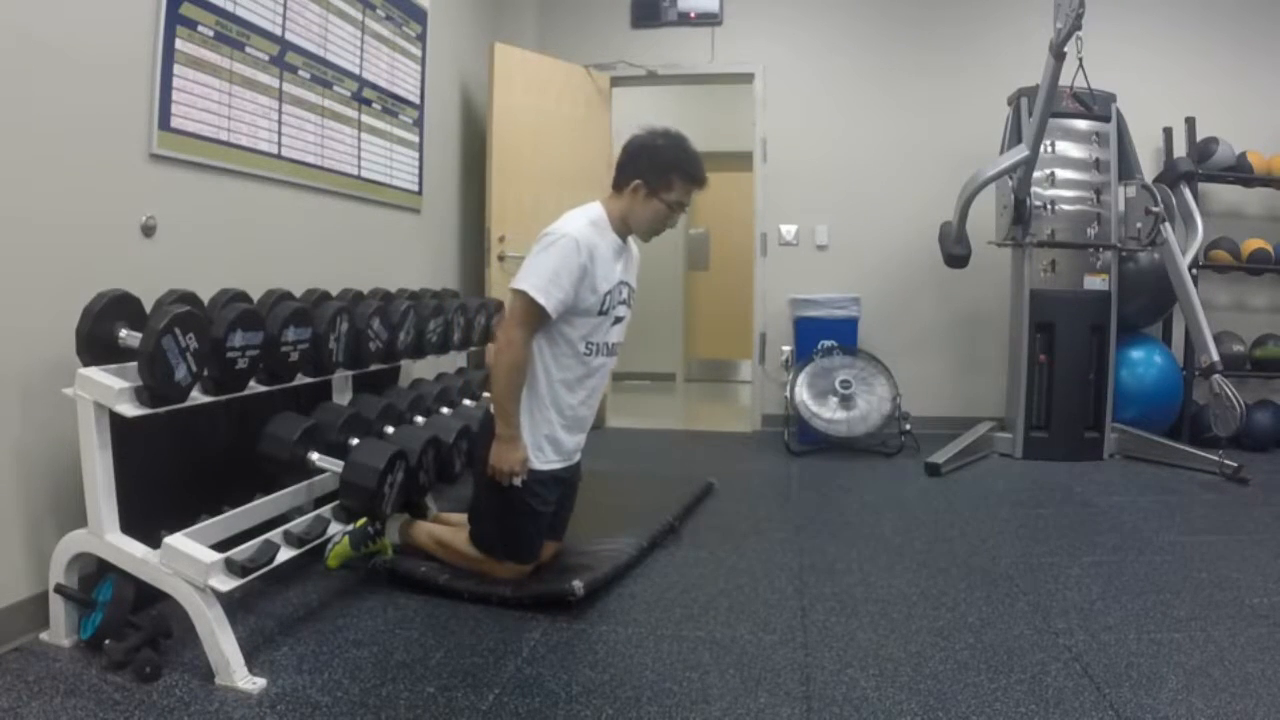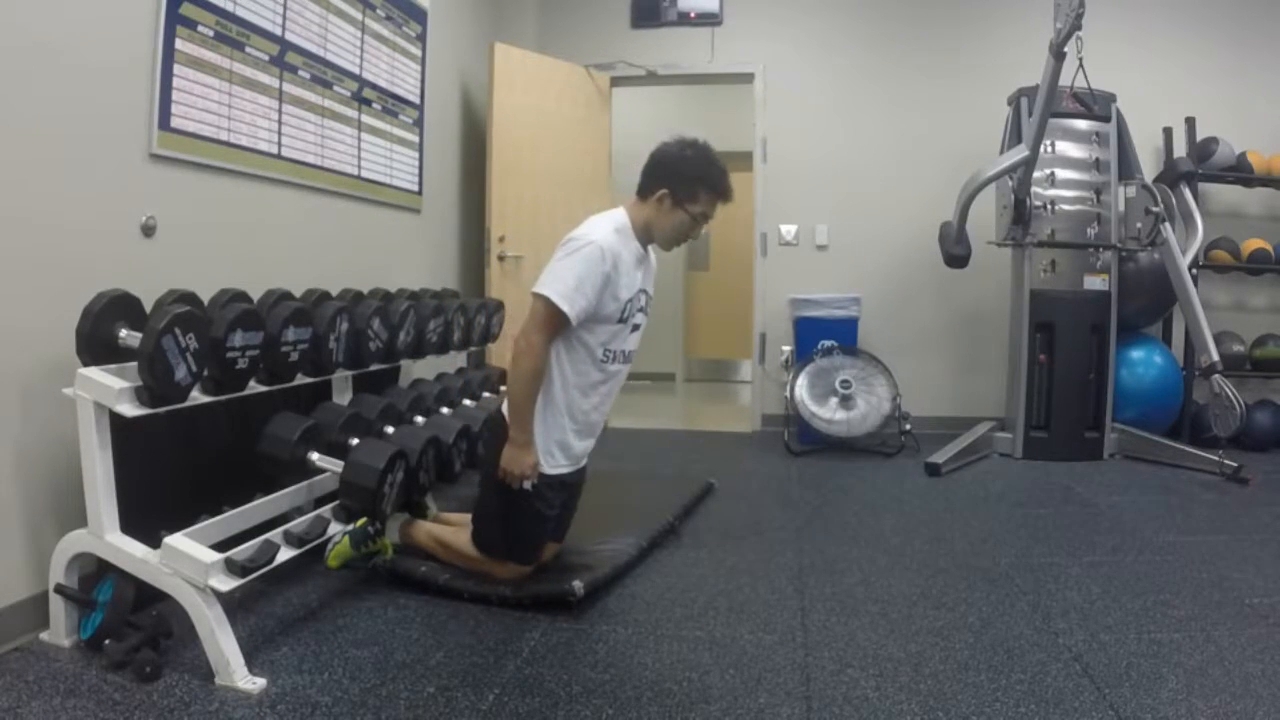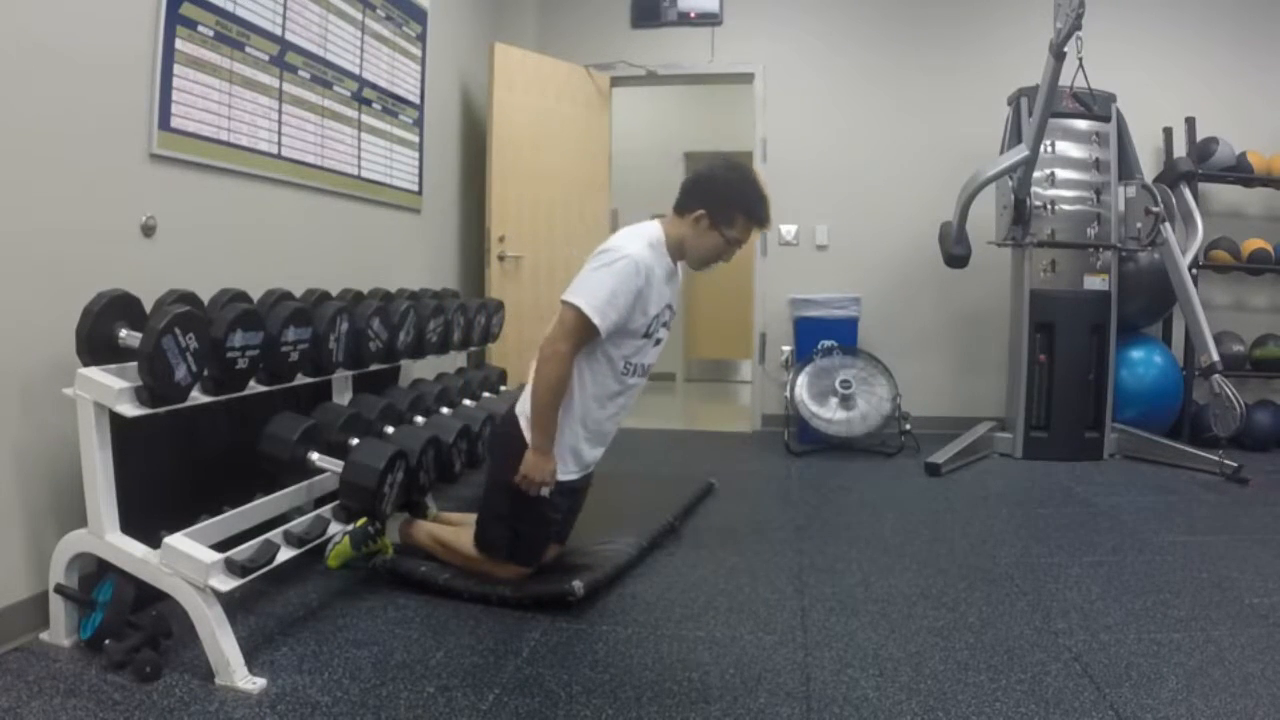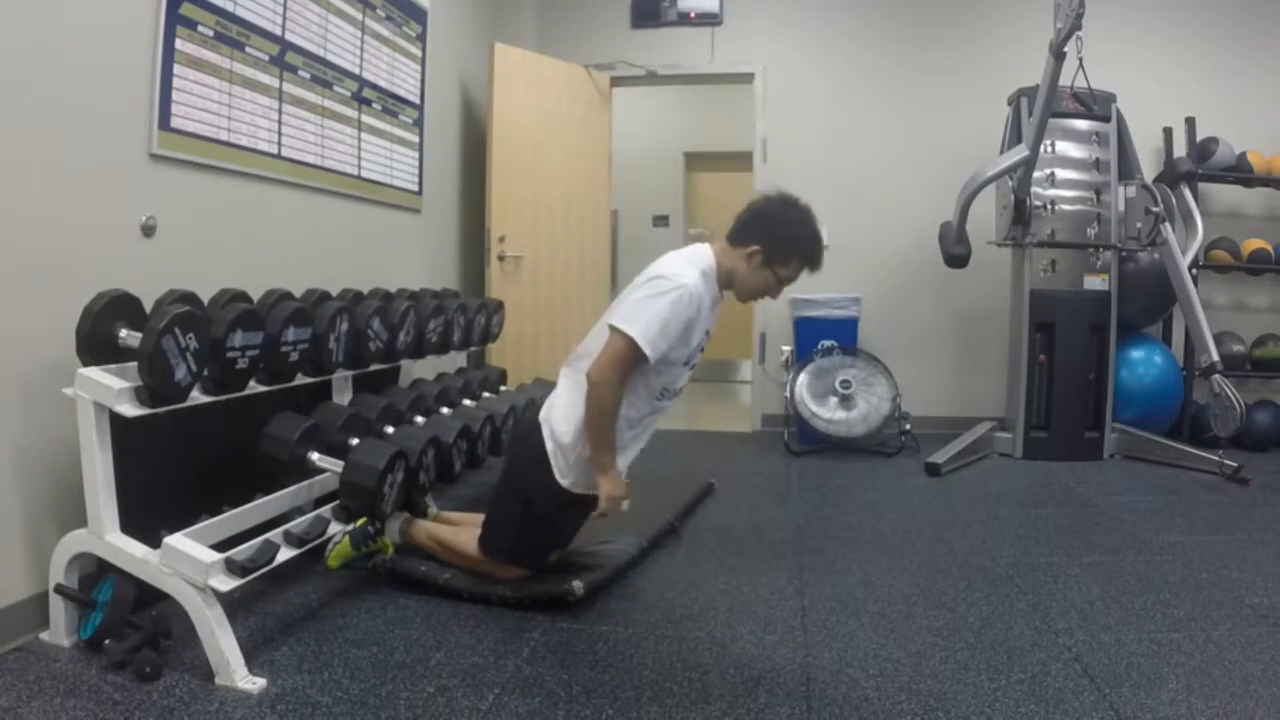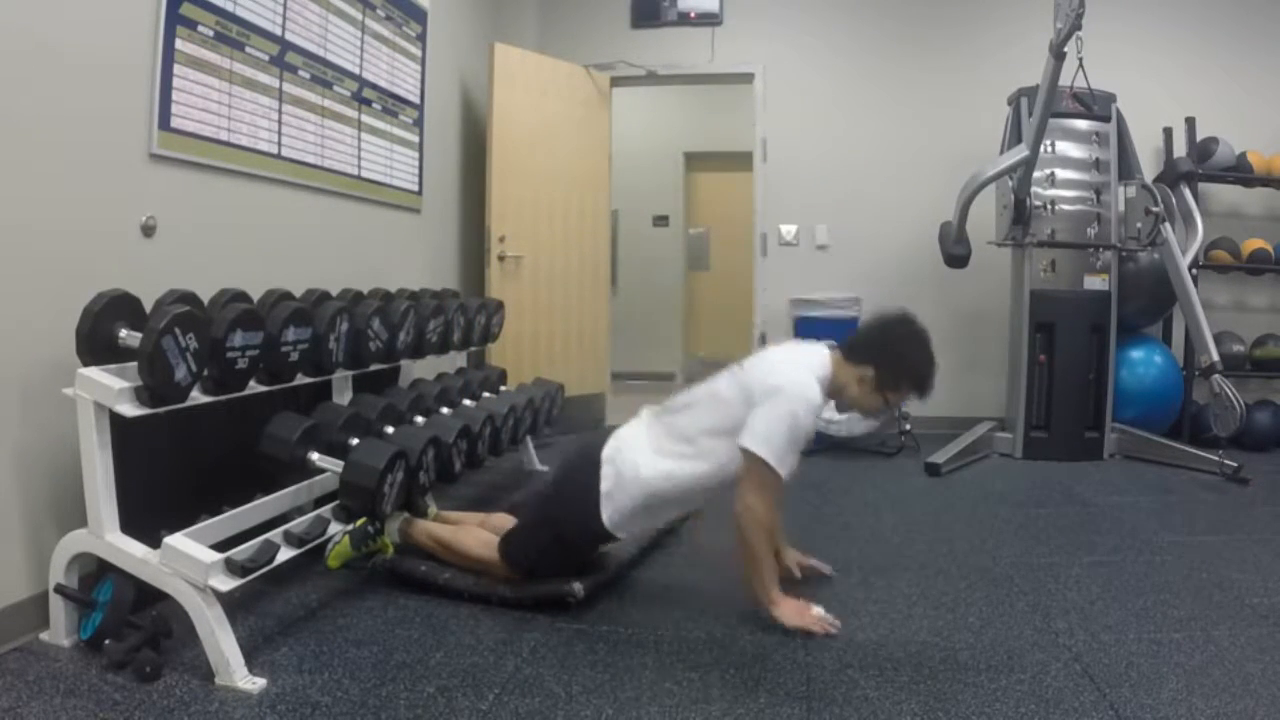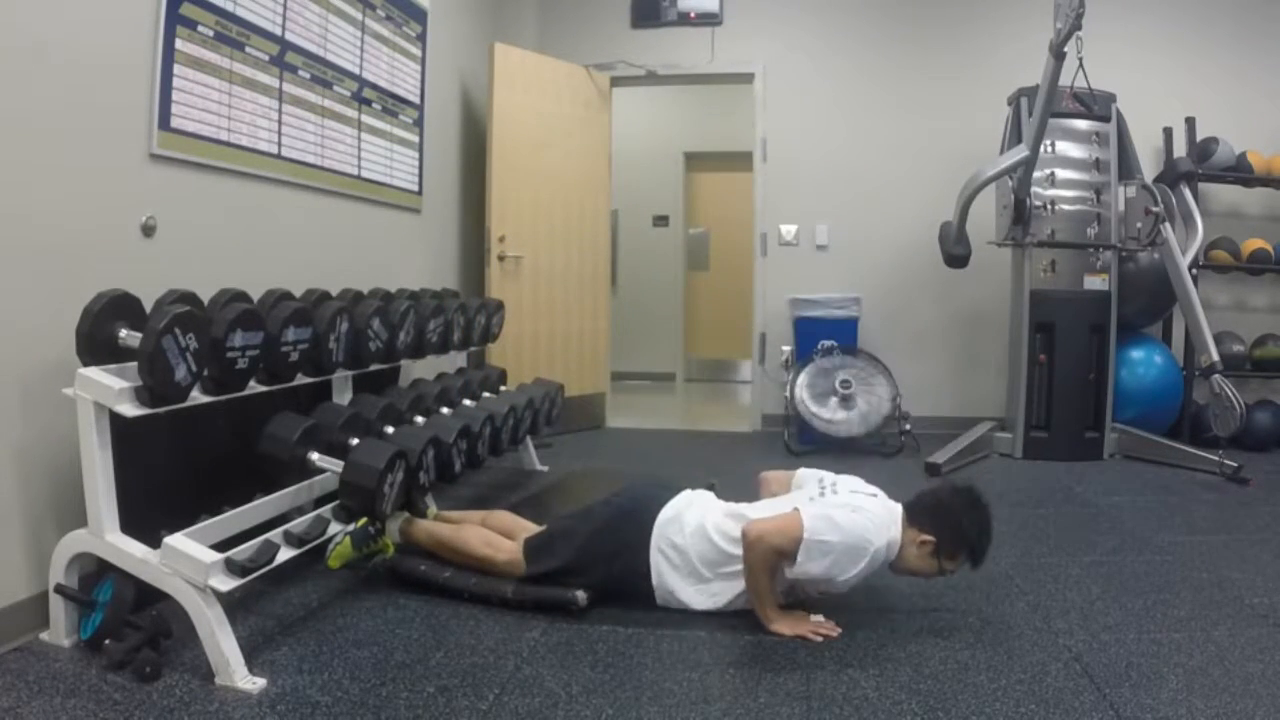
dt=0.4s
person 1, frame 1
left shoulder: (626, 249)
right shoulder: (574, 240)
right elbow: (512, 338)
right wrist: (507, 437)
left hip: (565, 443)
right hip: (526, 443)
left knee: (540, 551)
right knee: (510, 564)
left ankle: (422, 517)
right ankle: (395, 530)
person 1, frame 2
left shoulder: (643, 255)
right shoulder: (597, 246)
right elbow: (531, 343)
right wrist: (520, 441)
left hip: (570, 446)
right hip: (535, 445)
left knee: (540, 552)
right knee: (508, 565)
left ankle: (424, 515)
right ankle: (396, 529)
person 1, frame 3
left shoulder: (667, 265)
right shoulder: (632, 259)
right elbow: (557, 350)
right wrist: (542, 450)
left hip: (578, 449)
right hip: (541, 444)
left knee: (542, 553)
right knee: (508, 565)
left ankle: (423, 516)
right ankle: (394, 530)
person 1, frame 4
left shoulder: (703, 279)
right shoulder: (683, 287)
right elbow: (603, 377)
left wrist: (607, 465)
right wrist: (609, 471)
left hip: (574, 451)
right hip: (560, 453)
left knee: (538, 553)
right knee: (506, 566)
left ankle: (420, 515)
right ankle: (396, 530)
person 1, frame 5
left shoulder: (801, 360)
right shoulder: (796, 397)
left elbow: (750, 470)
right elbow: (752, 500)
left wrist: (778, 549)
right wrist: (772, 596)
left hip: (619, 458)
right hip: (607, 489)
left knee: (519, 539)
right knee: (512, 565)
left ankle: (416, 514)
right ankle: (397, 531)
person 1, frame 6
left shoulder: (867, 500)
right shoulder: (868, 535)
left elbow: (771, 480)
right elbow: (760, 537)
left wrist: (795, 573)
right wrist: (772, 613)
left hip: (664, 517)
right hip: (648, 548)
left knee: (530, 536)
right knee: (513, 559)
left ankle: (415, 513)
right ankle: (394, 530)
